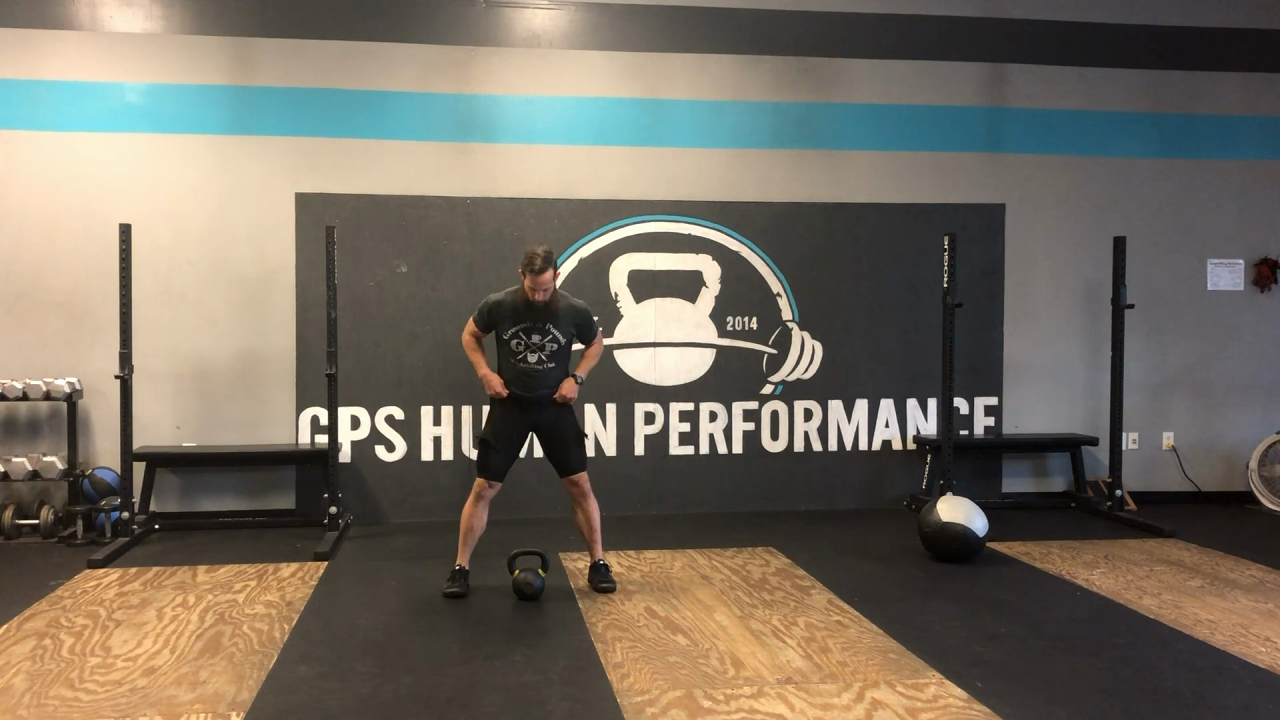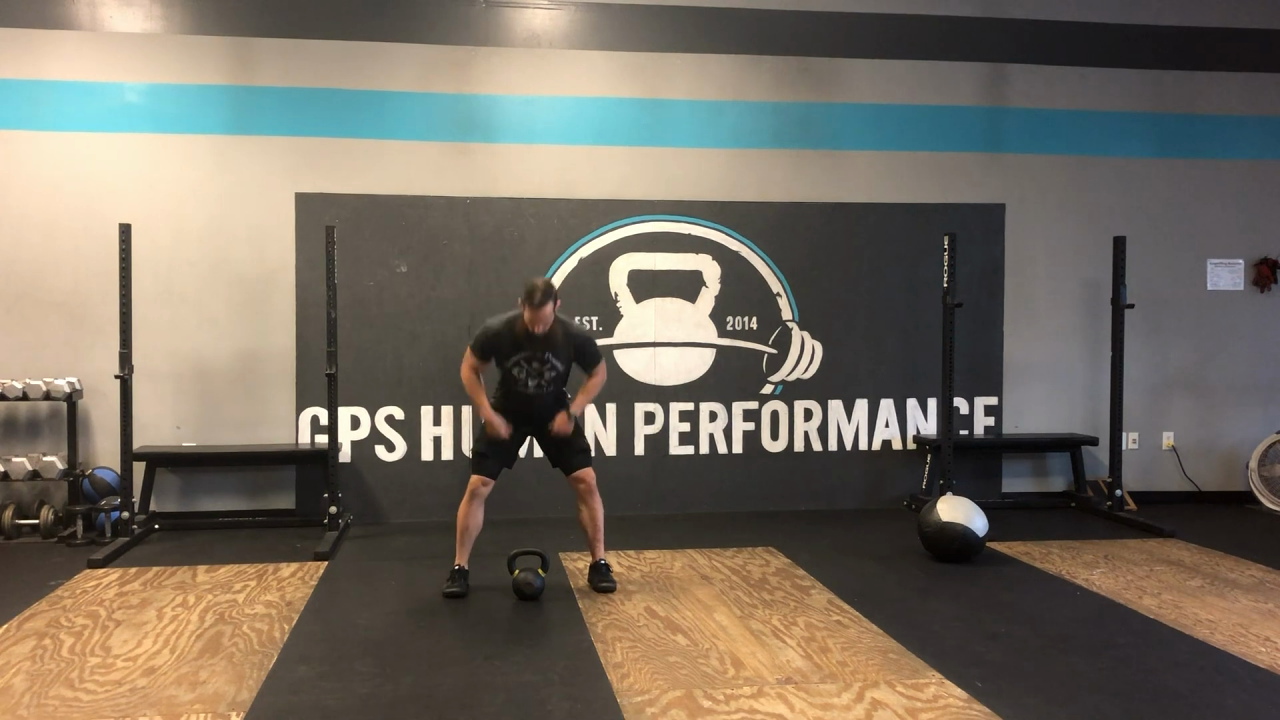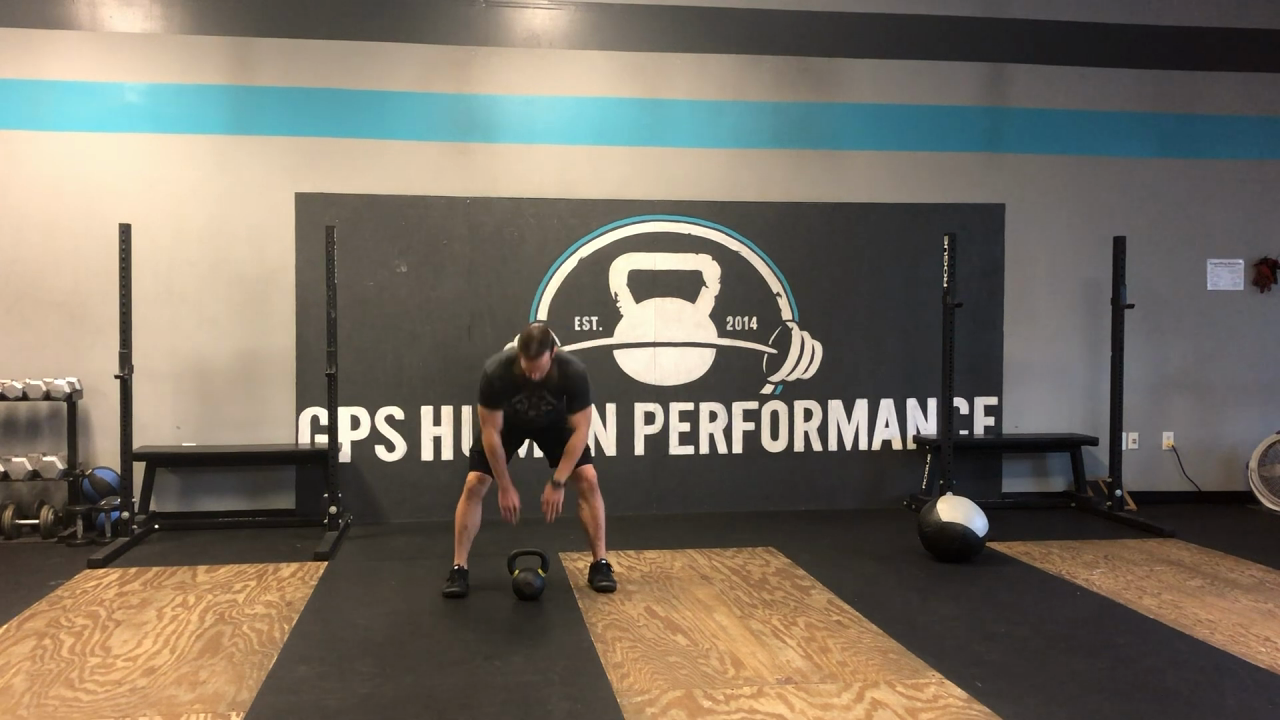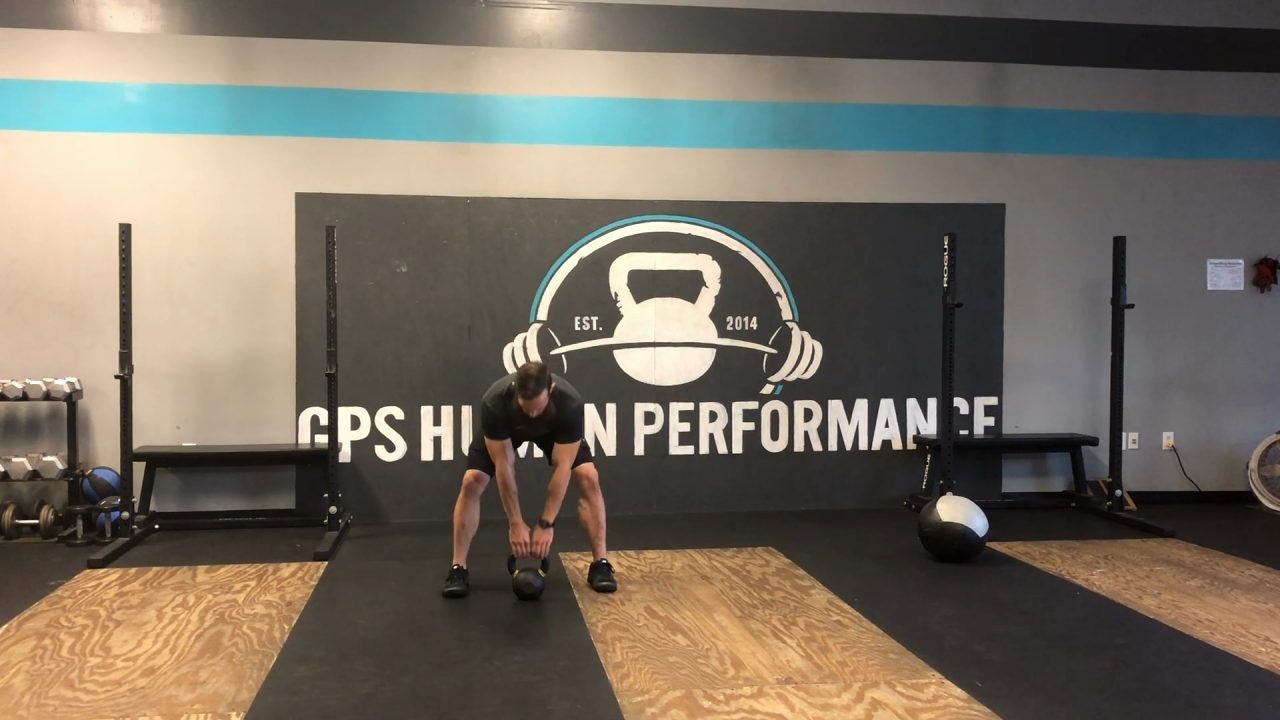
dt=0.2s
person 1, frame 1
left shoulder: (575, 310)
right shoulder: (497, 304)
left elbow: (596, 344)
right elbow: (469, 336)
left wrist: (577, 377)
right wrist: (485, 373)
left hip: (555, 407)
right hip: (508, 406)
left knee: (580, 484)
right knee: (484, 489)
left ankle: (598, 564)
right ankle: (460, 569)
person 1, frame 2
left shoulder: (576, 335)
right shoulder: (495, 331)
left elbow: (599, 374)
right elbow: (468, 369)
left wrist: (572, 413)
right wrist: (488, 415)
left hip: (554, 412)
right hip: (507, 413)
left knee: (586, 480)
right knee: (478, 486)
left ankle: (599, 564)
right ankle: (459, 568)
person 1, frame 3
left shoulder: (574, 372)
right shoulder: (495, 372)
left elbow: (580, 431)
right elbow: (490, 433)
left wrist: (557, 483)
right wrist: (505, 487)
left hip: (554, 422)
right hip: (506, 422)
left knee: (588, 478)
right knee: (474, 484)
left ankle: (599, 564)
right ankle: (459, 569)
person 1, frame 4
left shoulder: (570, 404)
right shoulder: (494, 403)
left elbow: (562, 468)
right elbow: (504, 467)
left wrist: (546, 524)
right wrist: (516, 524)
left hip: (553, 427)
right hip: (507, 426)
left knee: (588, 478)
right knee: (472, 481)
left ankle: (600, 564)
right ankle: (458, 568)
